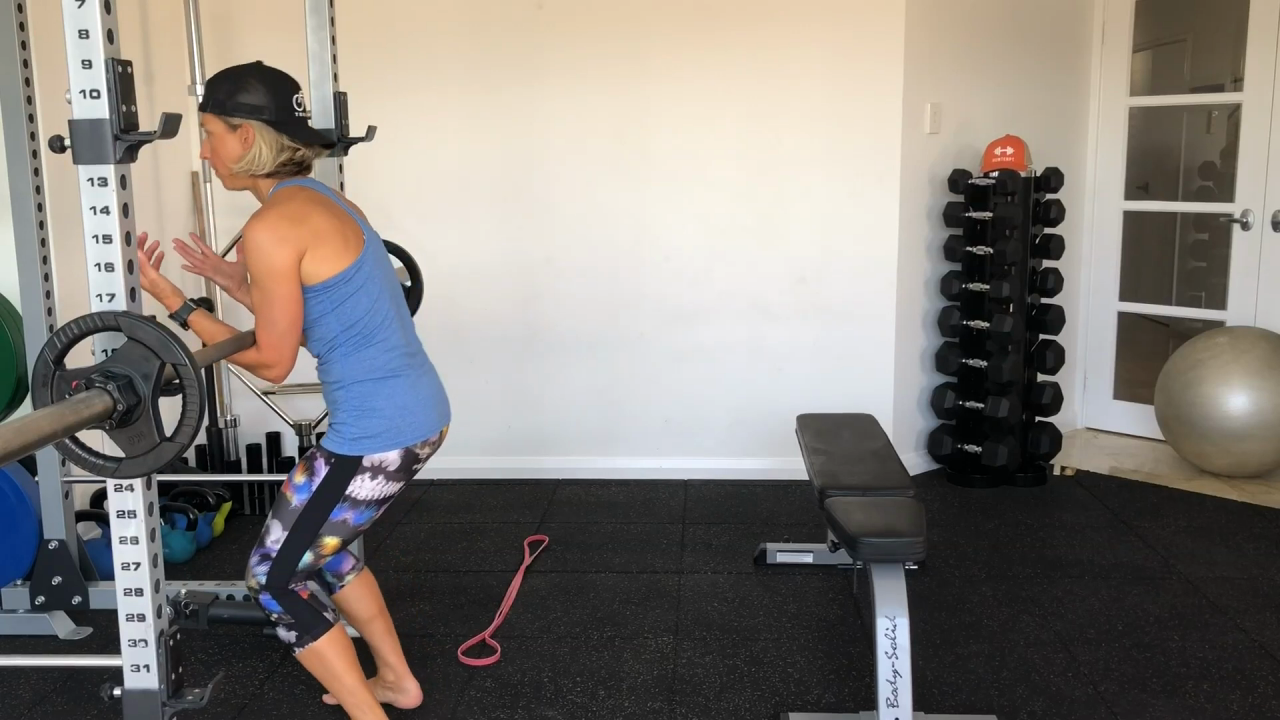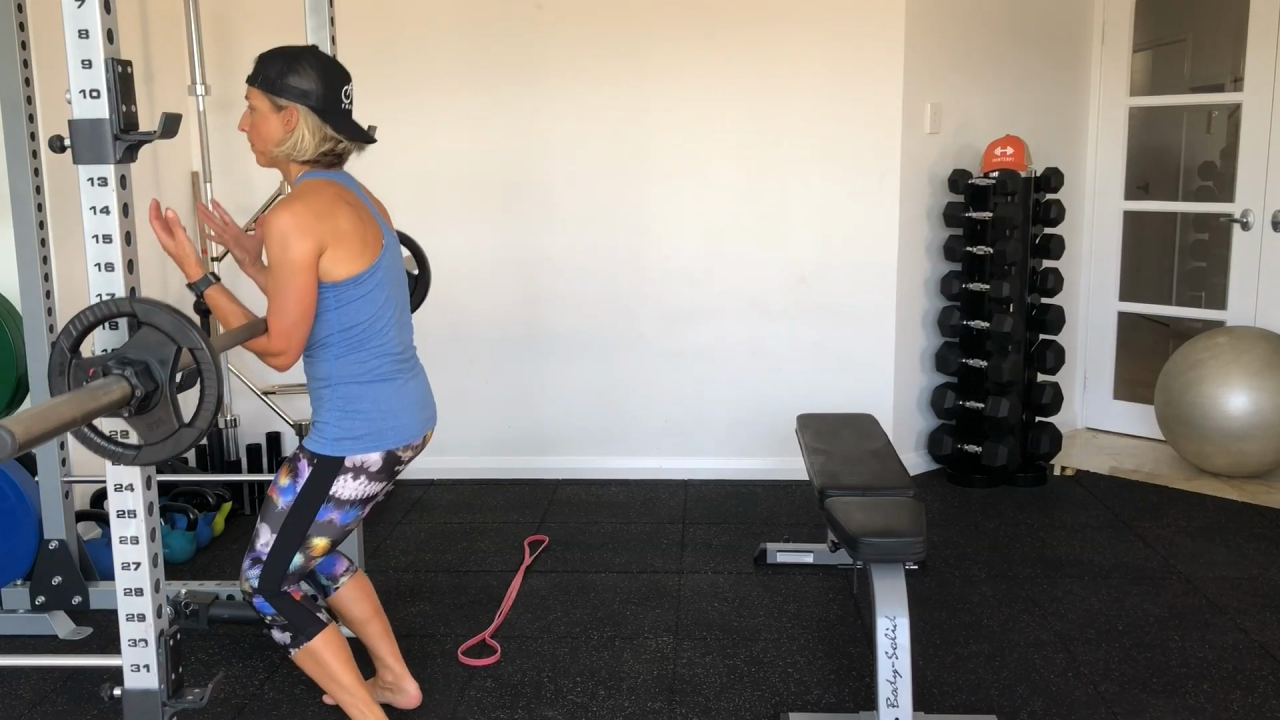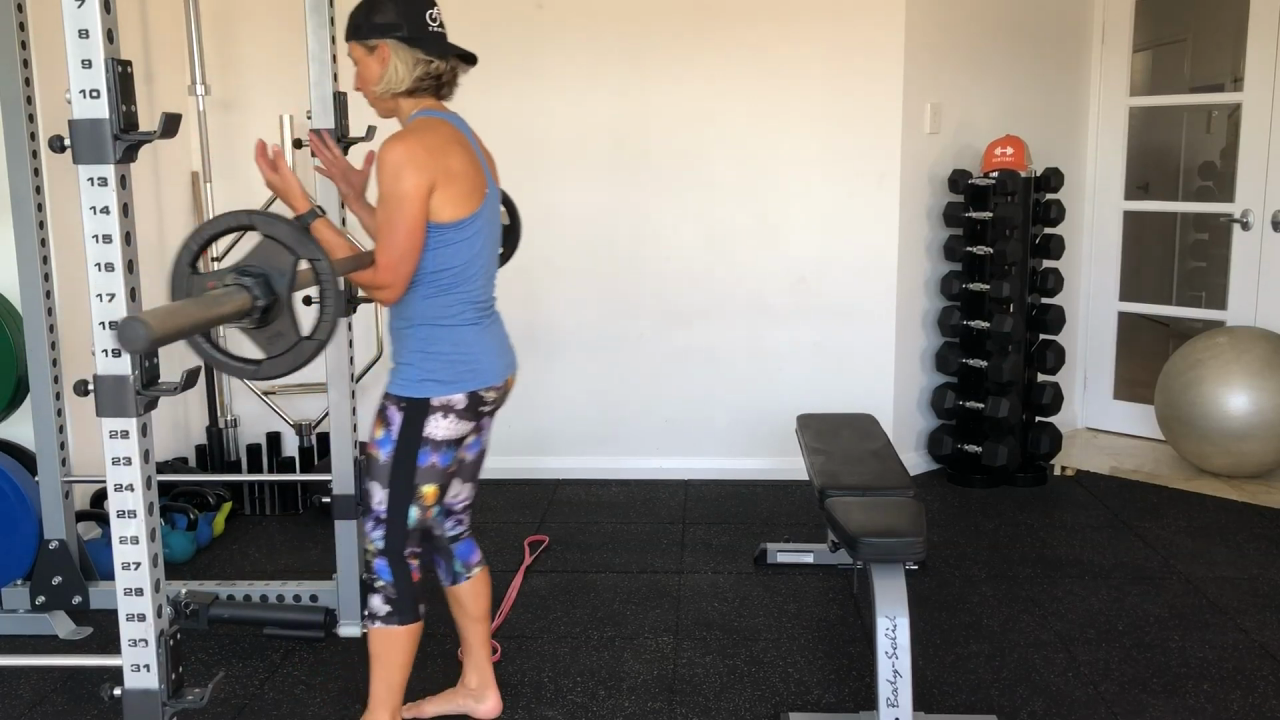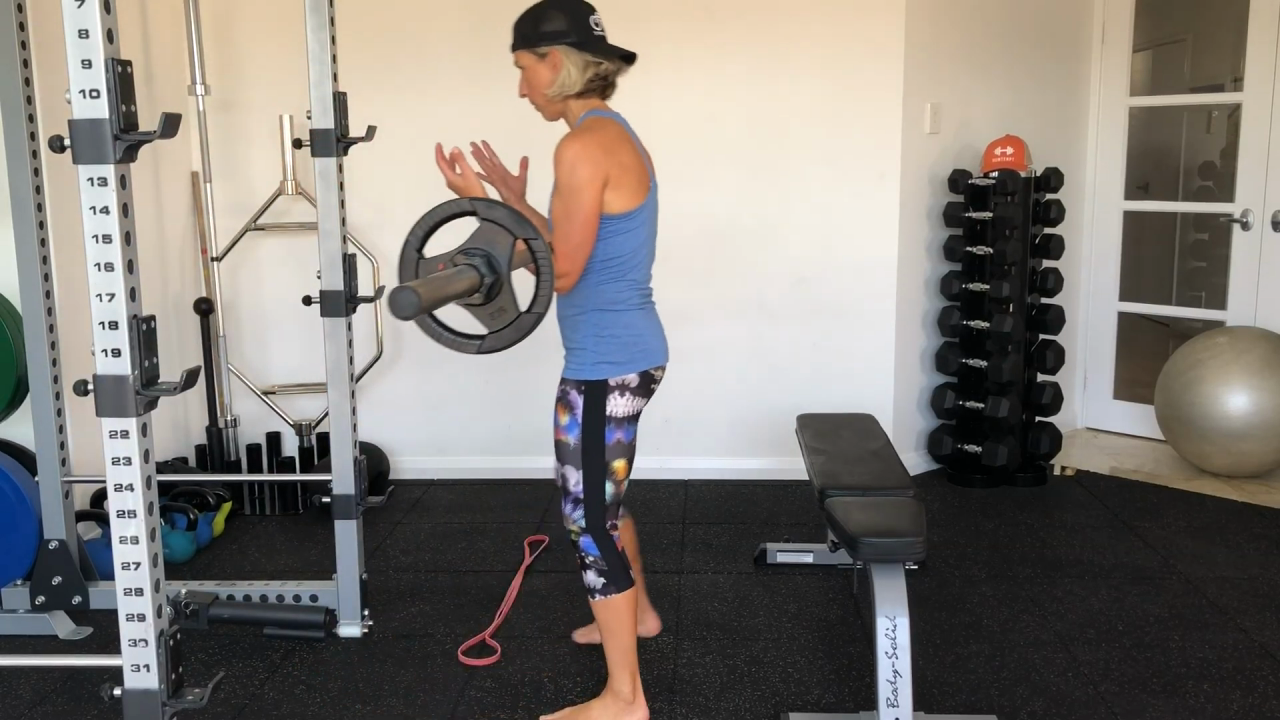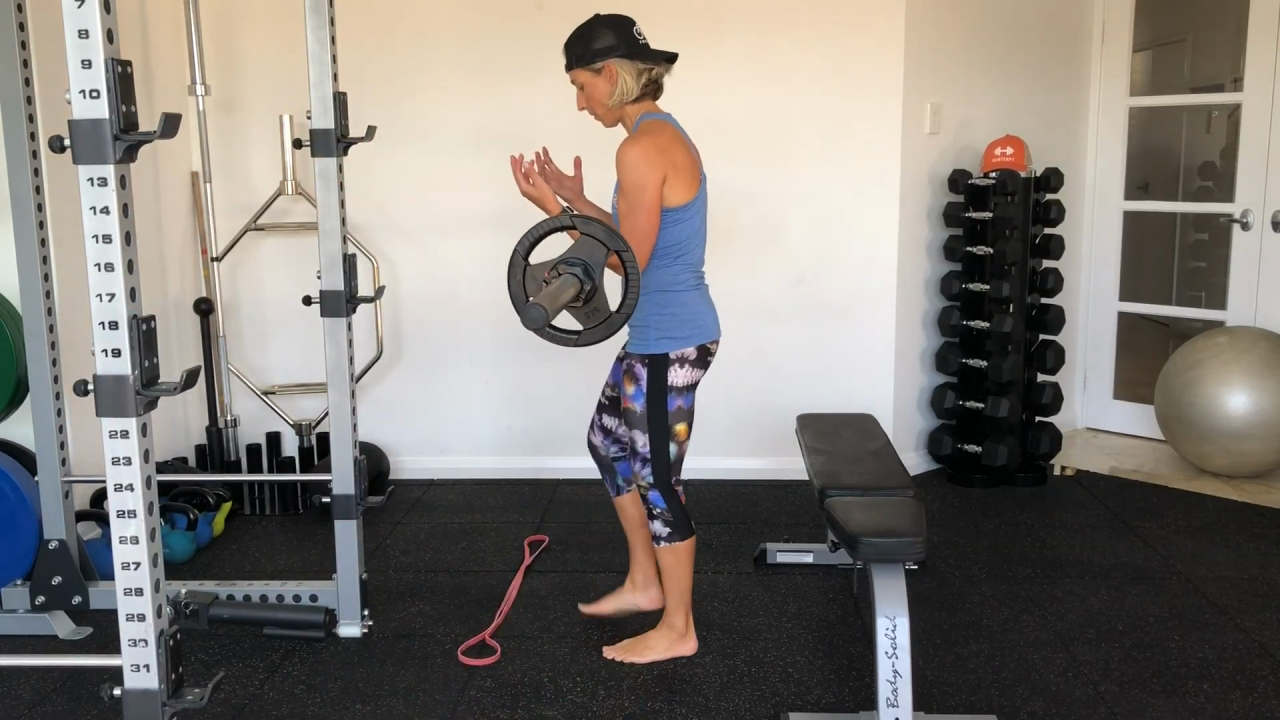
dt=1s
person 1, frame 1
left shoulder: (272, 226)
right shoulder: (322, 202)
left elbow: (272, 362)
left wrist: (172, 301)
right wrist: (237, 284)
left hip: (375, 433)
right hip: (417, 414)
left knee: (273, 578)
right knee: (315, 545)
person 1, frame 2
left shoulder: (296, 214)
right shoulder: (351, 196)
left elbow: (281, 348)
left wrist: (196, 273)
right wrist: (252, 260)
left hip: (358, 433)
right hip: (402, 415)
left knee: (268, 580)
right knee: (307, 549)
person 1, frame 3
left shoulder: (409, 150)
right shoulder: (460, 138)
left elbow: (387, 282)
left wrist: (301, 206)
right wrist: (355, 197)
left hip: (436, 381)
right hip: (479, 367)
left knee: (389, 549)
right knee: (445, 529)
person 1, frame 4
left shoulder: (584, 145)
right shoulder: (612, 135)
left elbow: (563, 271)
left wrist: (481, 206)
right wrist: (514, 202)
left hip: (607, 362)
right hip: (618, 351)
left knee: (587, 521)
right knee: (597, 495)
right ankle: (638, 612)
person 1, frame 5
left shoulder: (642, 148)
right shoulder: (662, 134)
left elbow: (630, 258)
left wrist: (551, 209)
right wrist: (576, 200)
left hip: (668, 338)
right hip: (663, 331)
left knee: (656, 479)
right knee: (609, 443)
left ankle: (677, 630)
right ankle: (644, 584)
